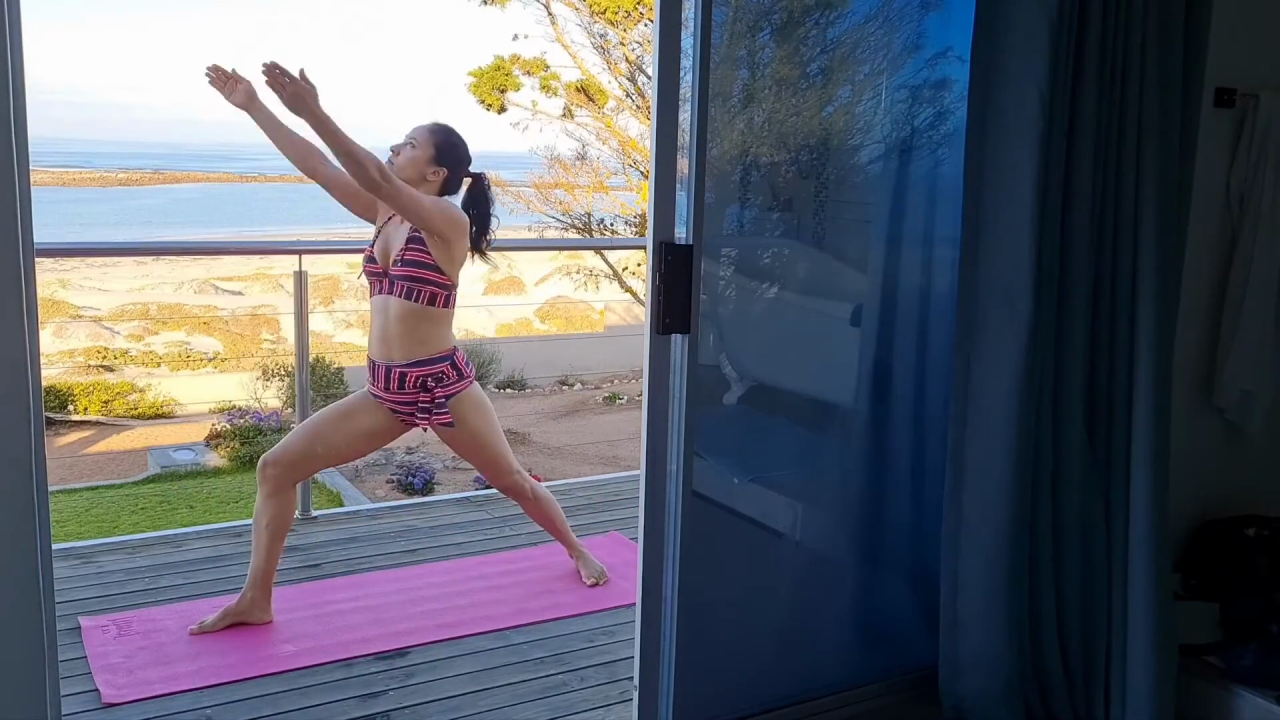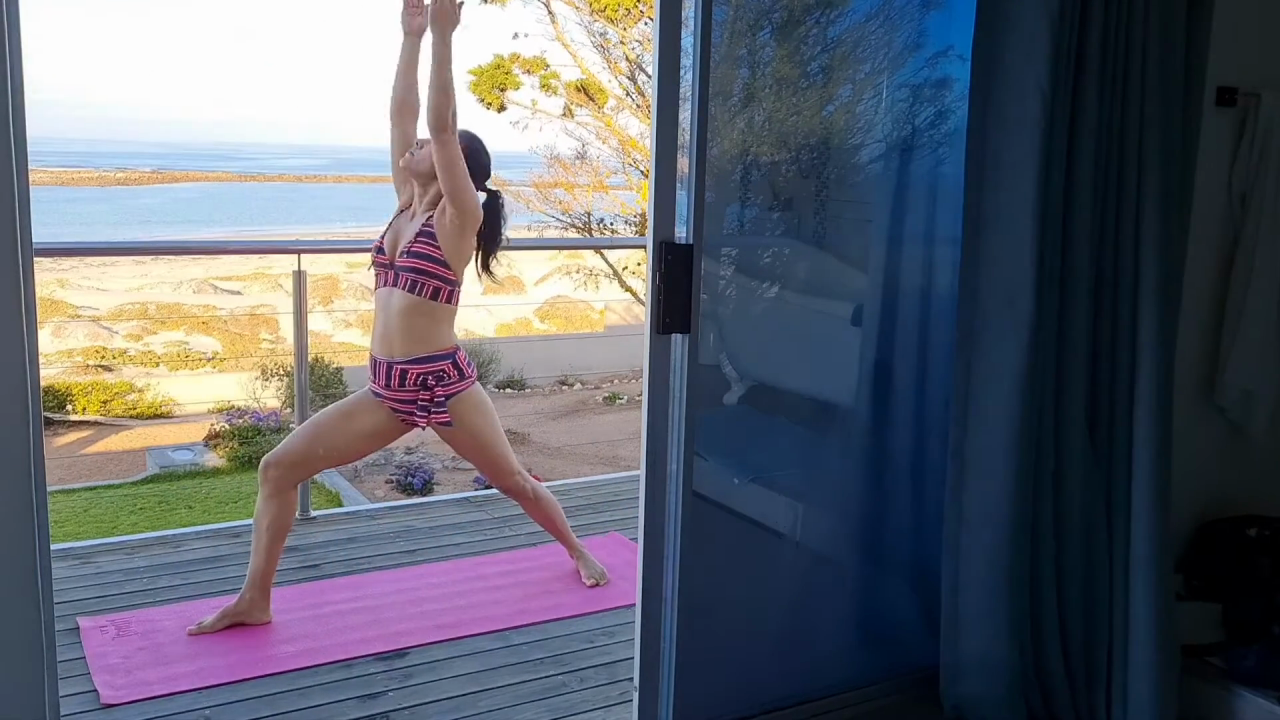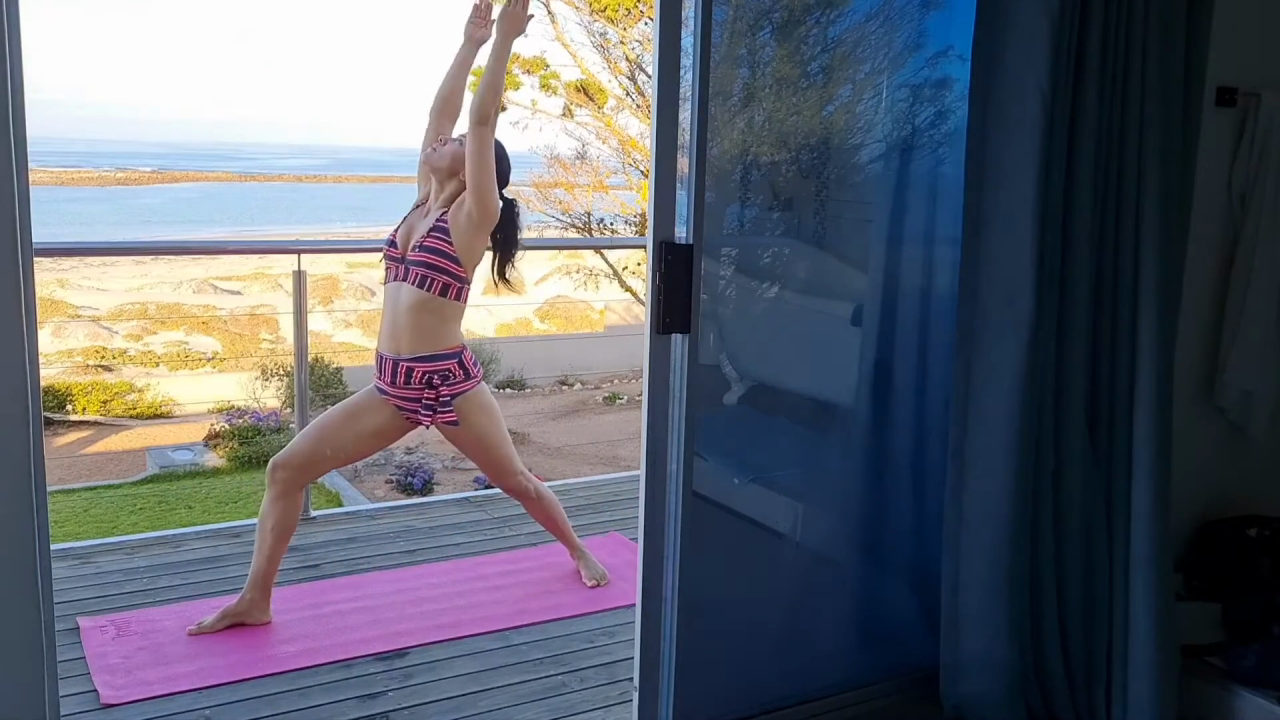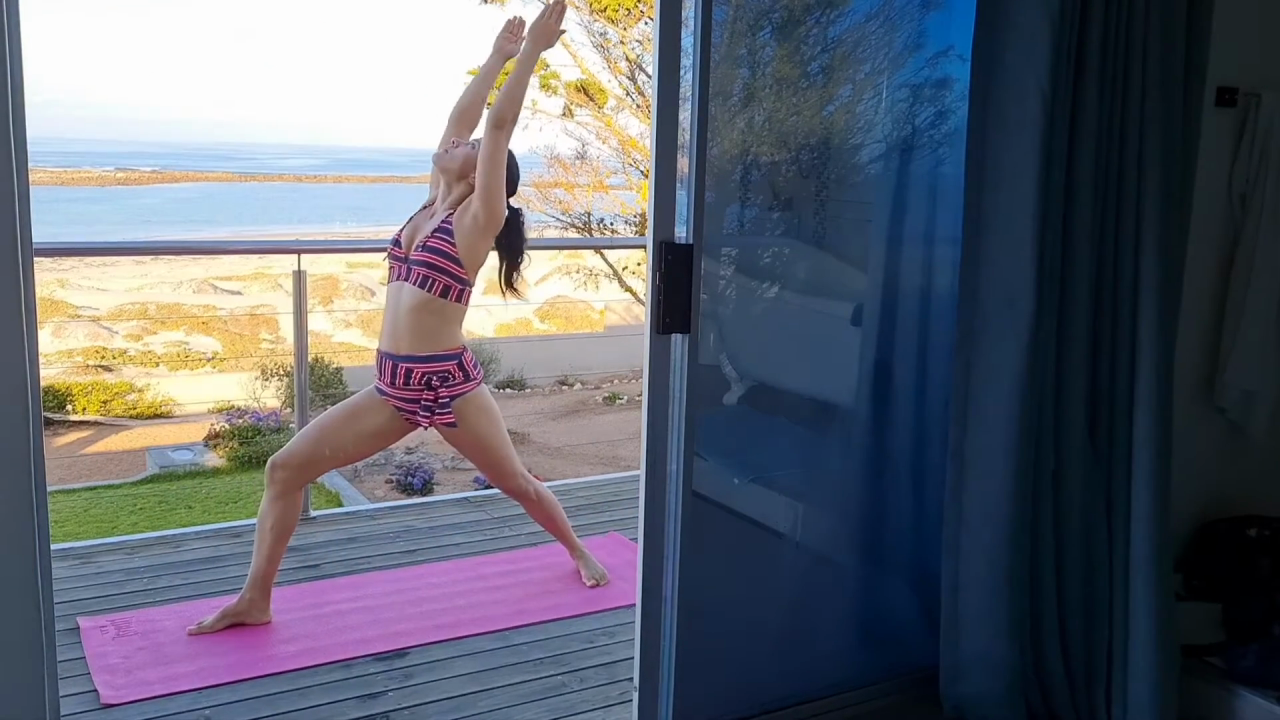
dt=0.2s
person 1, frame 1
left shoulder: (447, 222)
right shoulder: (388, 214)
left elbow: (377, 177)
right elbow: (319, 169)
left wrist: (315, 116)
right wrist: (254, 108)
left hip: (442, 382)
right hip: (384, 389)
left knee: (513, 481)
right knee: (275, 467)
left ankle: (577, 550)
right ankle: (256, 601)
person 1, frame 2
left shoulder: (459, 217)
right shoulder: (407, 206)
left elbow: (444, 127)
right elbow: (400, 120)
left hip: (444, 384)
right hip: (387, 389)
left knee: (514, 482)
right knee: (278, 468)
left ankle: (578, 552)
right ankle: (255, 600)
person 1, frame 3
left shoulder: (474, 215)
right shoulder: (423, 204)
left elbow: (481, 122)
right elbow: (441, 115)
left hip: (450, 382)
right hip: (392, 387)
left knee: (517, 482)
right knee: (285, 469)
left ankle: (579, 552)
right ankle: (255, 600)
person 1, frame 4
left shoulder: (482, 218)
right shoulder: (431, 206)
left elbow: (498, 127)
right elbow: (461, 118)
left wrist: (531, 54)
right wrist: (497, 57)
left hip: (449, 383)
right hip: (392, 387)
left knee: (516, 483)
right knee: (285, 469)
left ankle: (579, 552)
right ankle: (255, 599)
